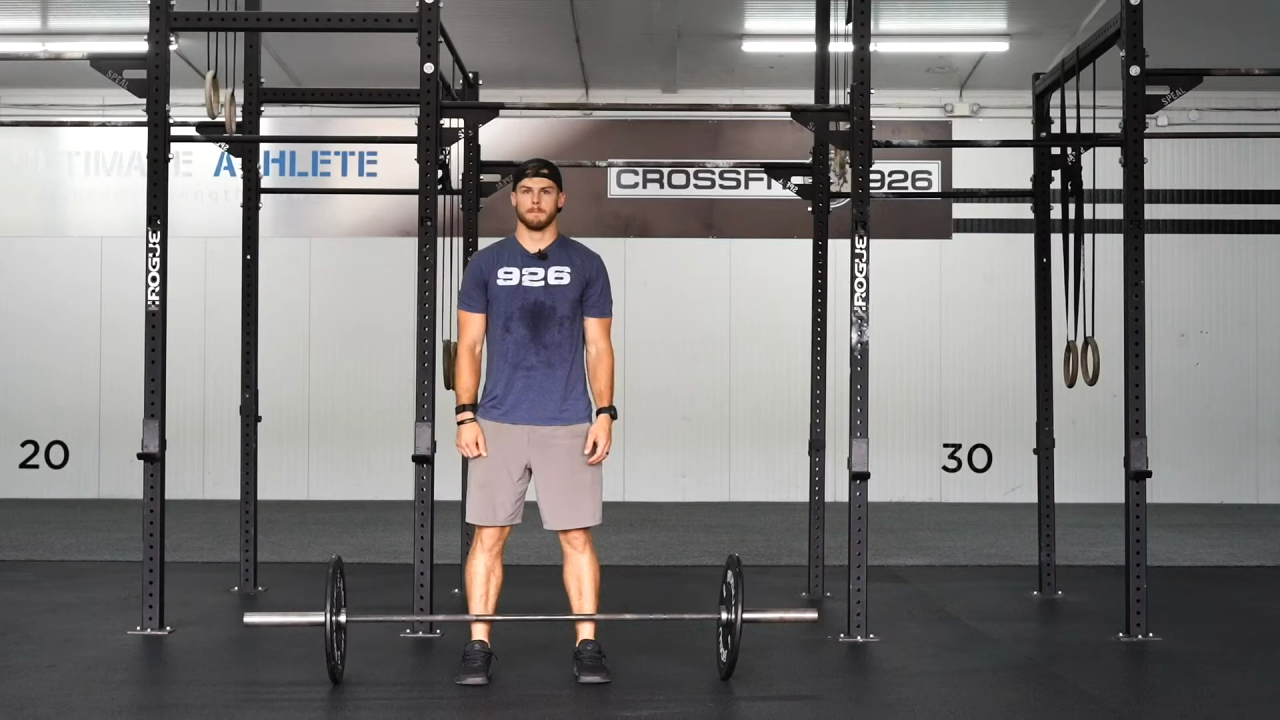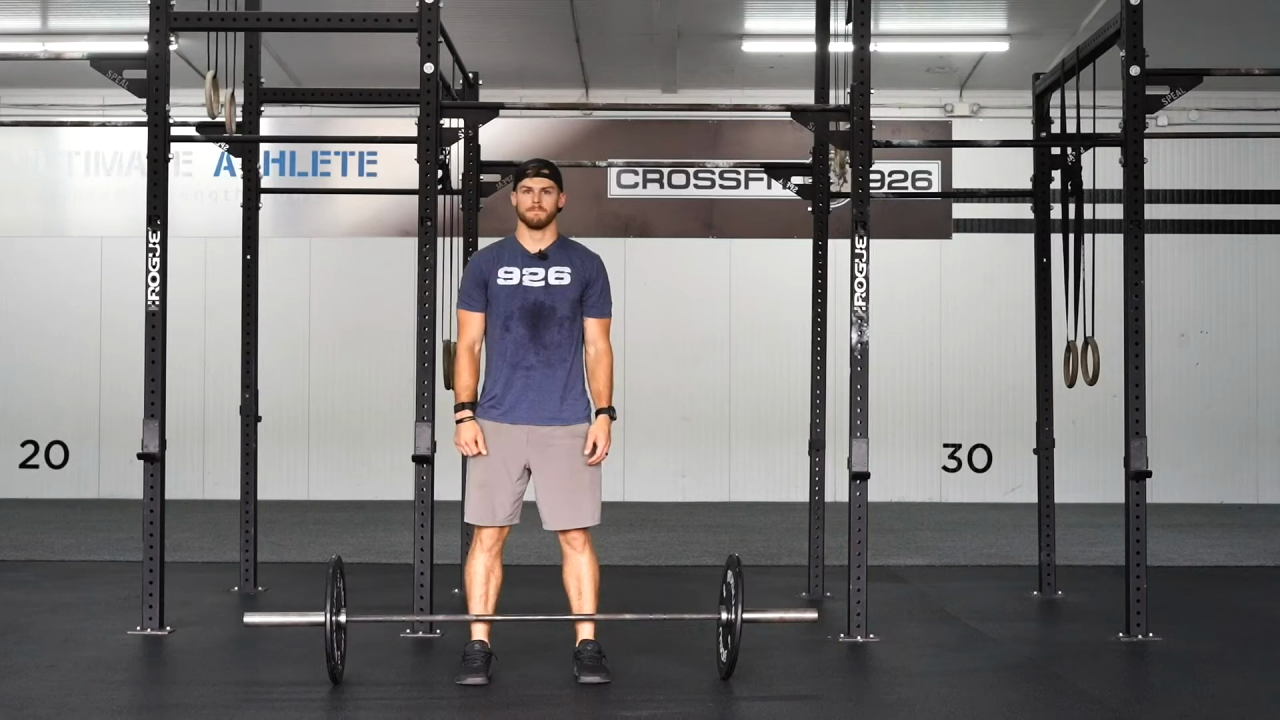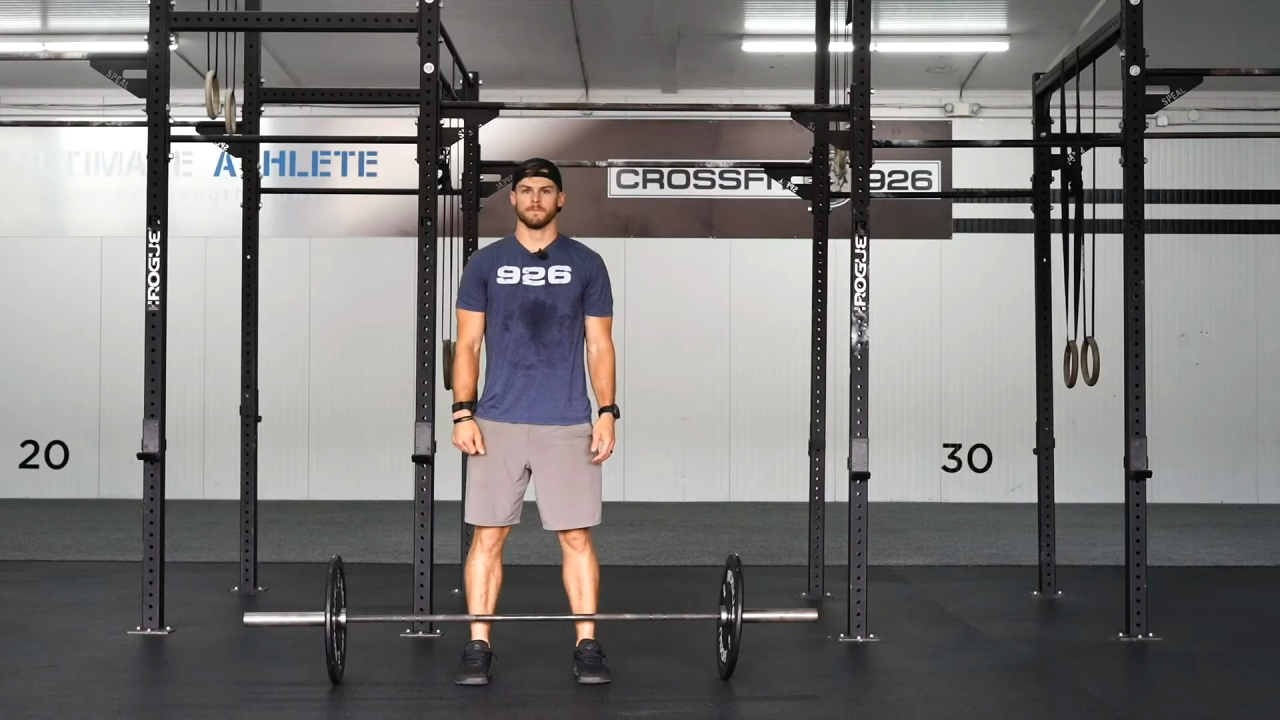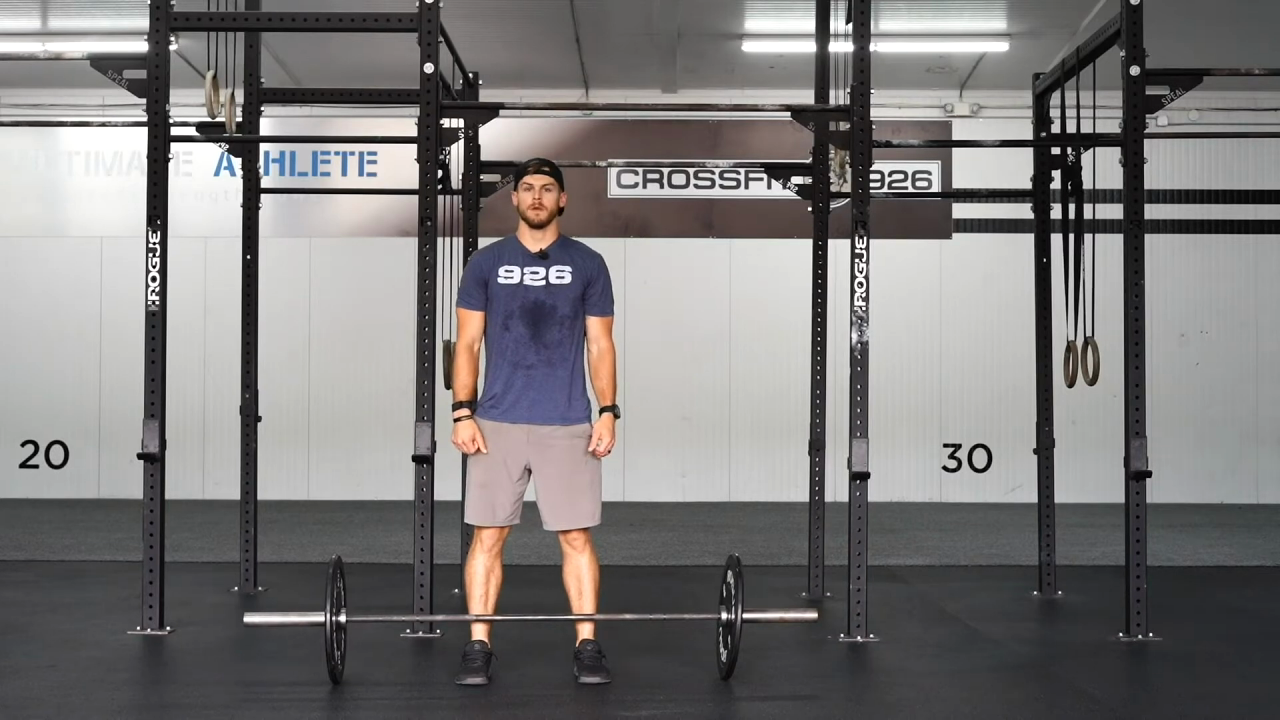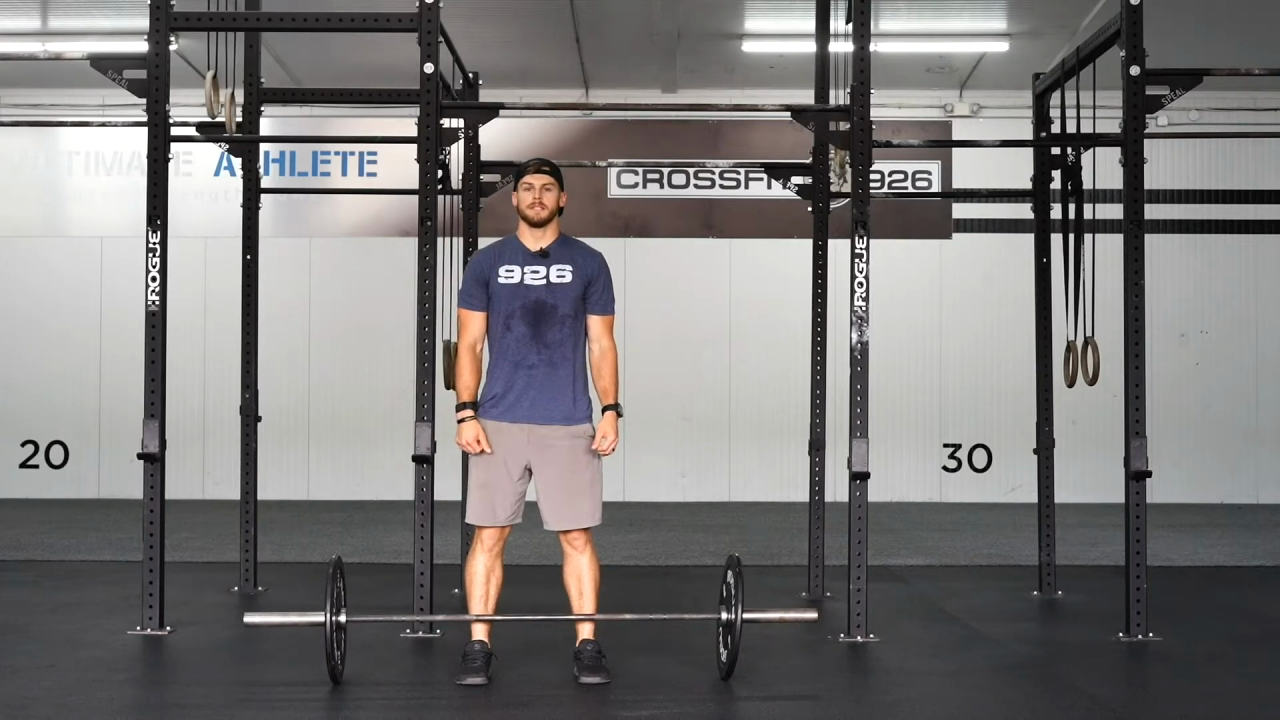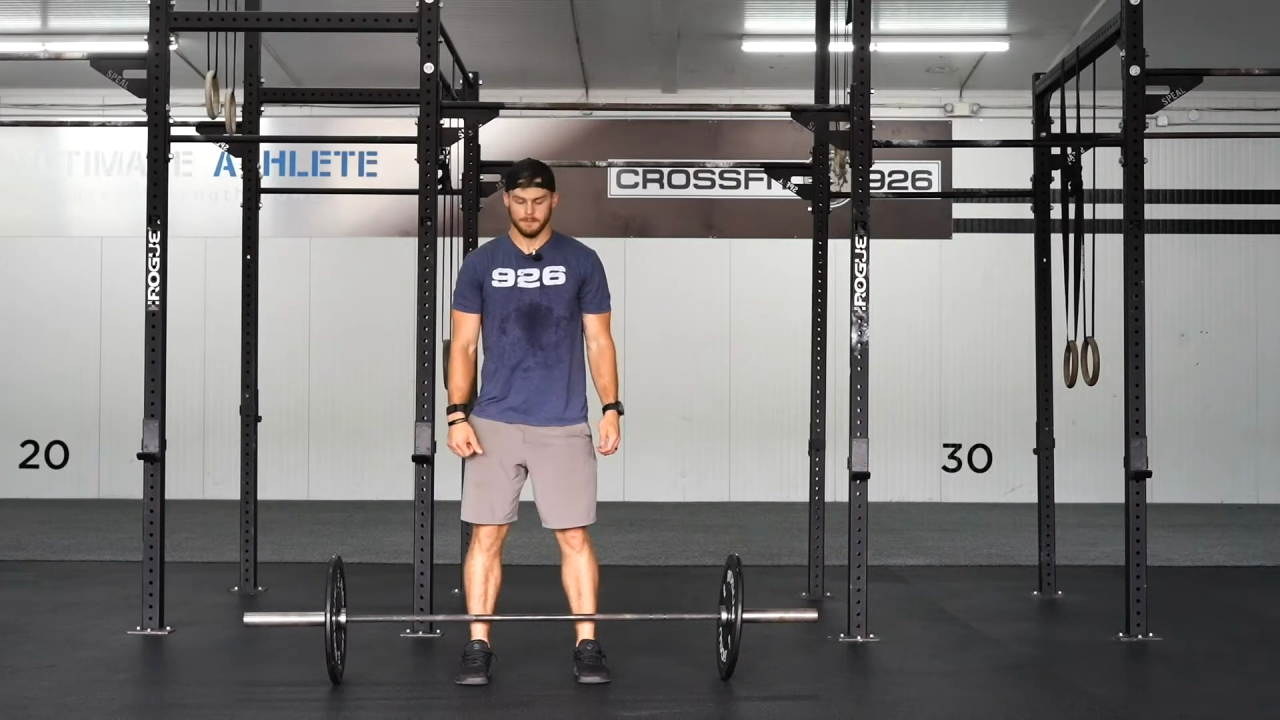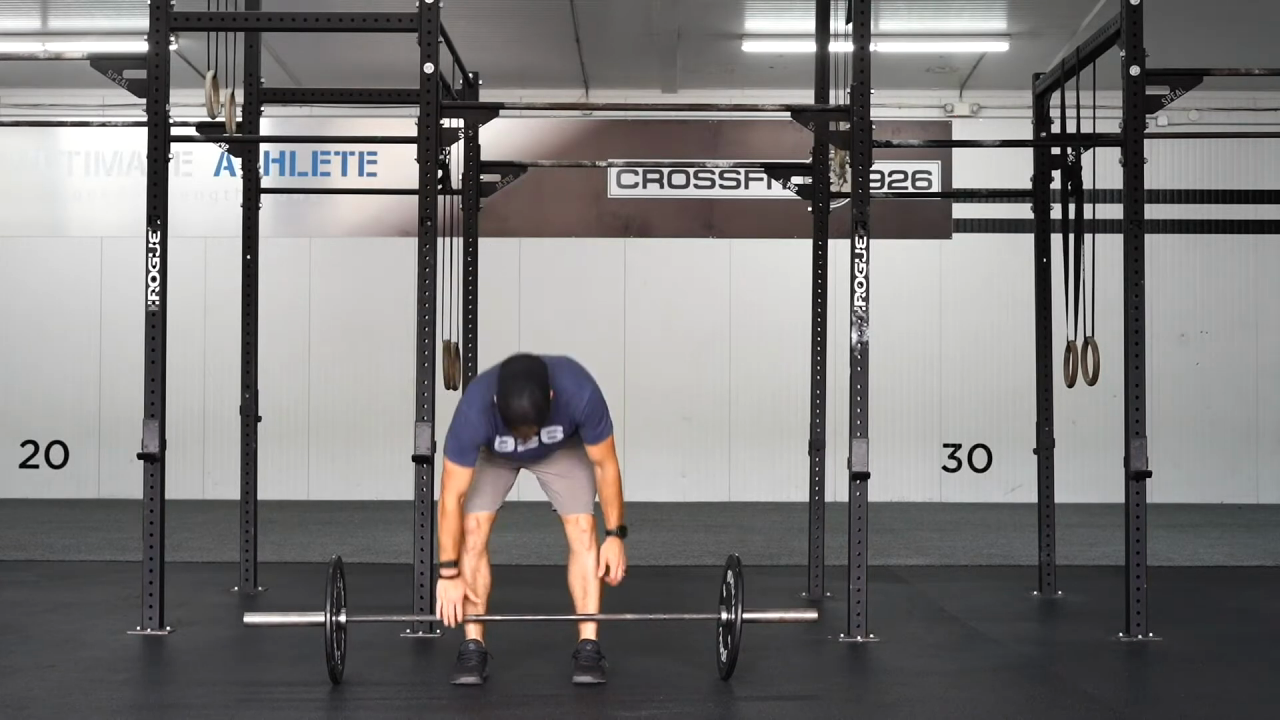
dt=0.7s
person 1, frame 1
left shoulder: (586, 264)
right shoulder: (486, 263)
left elbow: (599, 346)
right elbow: (469, 346)
left wrist: (604, 414)
right wrist: (466, 415)
left hip: (568, 425)
right hip: (499, 423)
left knee: (577, 536)
right knee: (488, 535)
left ankle: (587, 646)
right ankle: (478, 646)
person 1, frame 2
left shoulder: (586, 264)
right shoulder: (486, 263)
left elbow: (598, 347)
right elbow: (468, 345)
left wrist: (604, 415)
right wrist: (465, 413)
left hip: (568, 425)
right hip: (497, 423)
left knee: (576, 536)
right knee: (488, 535)
left ankle: (587, 646)
right ankle: (478, 646)
person 1, frame 3
left shoulder: (586, 263)
right shoulder: (485, 263)
left elbow: (600, 345)
right elbow: (467, 344)
left wrist: (607, 413)
right wrist: (463, 413)
left hip: (568, 425)
right hip: (498, 423)
left knee: (577, 536)
right knee: (487, 535)
left ankle: (587, 647)
right ankle: (478, 646)
person 1, frame 4
left shoulder: (588, 264)
right shoulder: (486, 262)
left elbow: (601, 345)
right elbow: (467, 344)
left wrist: (608, 413)
right wrist: (463, 413)
left hip: (568, 425)
right hip: (497, 422)
left knee: (576, 535)
right knee: (488, 535)
left ankle: (587, 647)
right ankle: (478, 647)
person 1, frame 5
left shoulder: (588, 262)
right shoulder: (486, 262)
left elbow: (601, 344)
right elbow: (469, 345)
left wrist: (610, 412)
right wrist: (466, 413)
left hip: (569, 425)
right hip: (499, 422)
left knee: (577, 536)
right knee: (488, 535)
left ankle: (587, 646)
right ankle: (478, 646)
person 1, frame 6
left shoulder: (582, 261)
right shoulder: (479, 263)
left elbow: (599, 342)
right elbow: (463, 346)
left wrist: (612, 408)
right wrist: (457, 415)
left hip: (565, 426)
right hip: (493, 423)
left knee: (574, 536)
right knee: (487, 536)
left ankle: (587, 646)
right ankle: (478, 647)
person 1, frame 7
left shoulder: (580, 393)
right shoulder: (475, 409)
left elbow: (605, 464)
right elbow: (452, 496)
left wrist: (615, 534)
right wrist: (448, 573)
left hip: (564, 449)
right hip: (492, 453)
left knee: (582, 529)
right knee: (473, 530)
left ankle: (589, 648)
right ankle: (473, 648)
